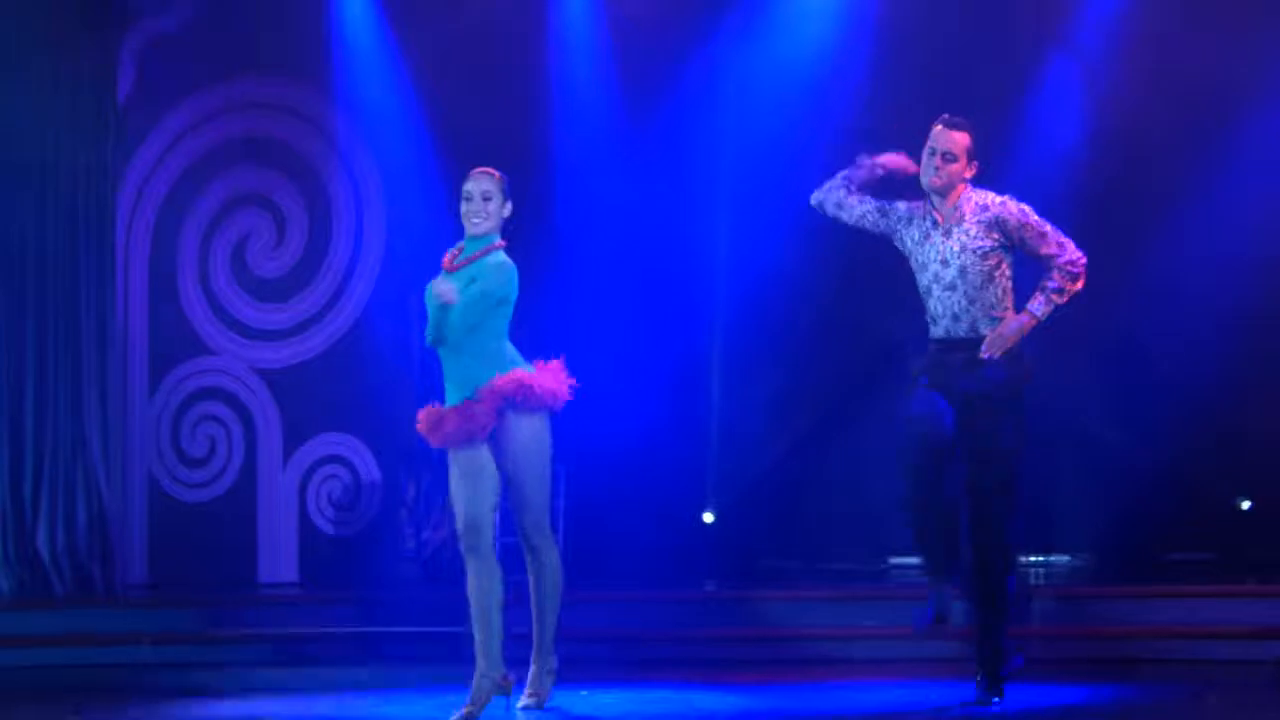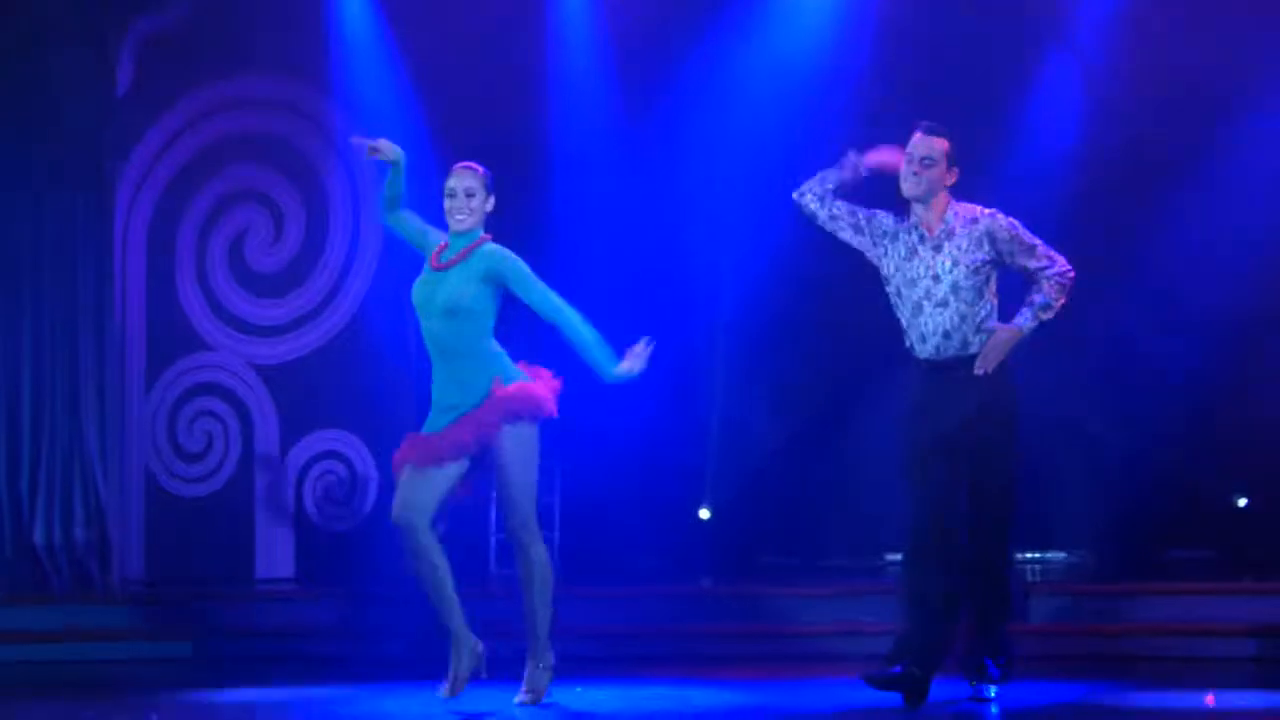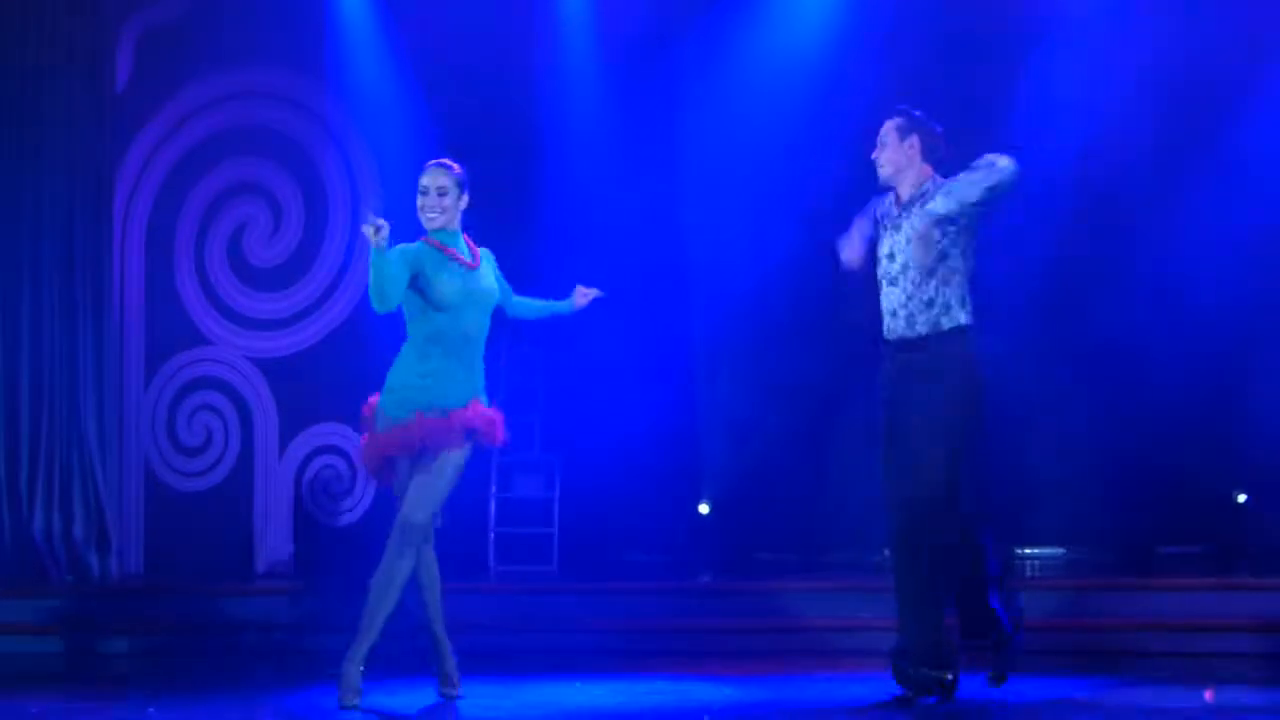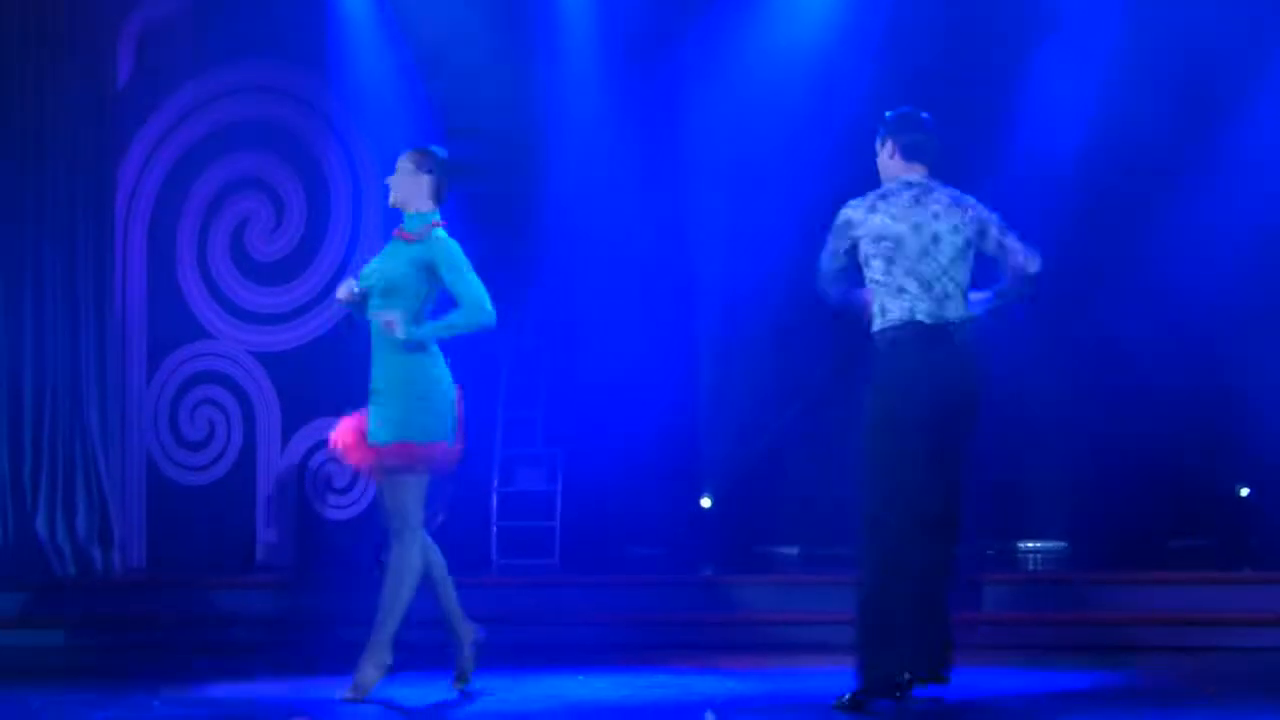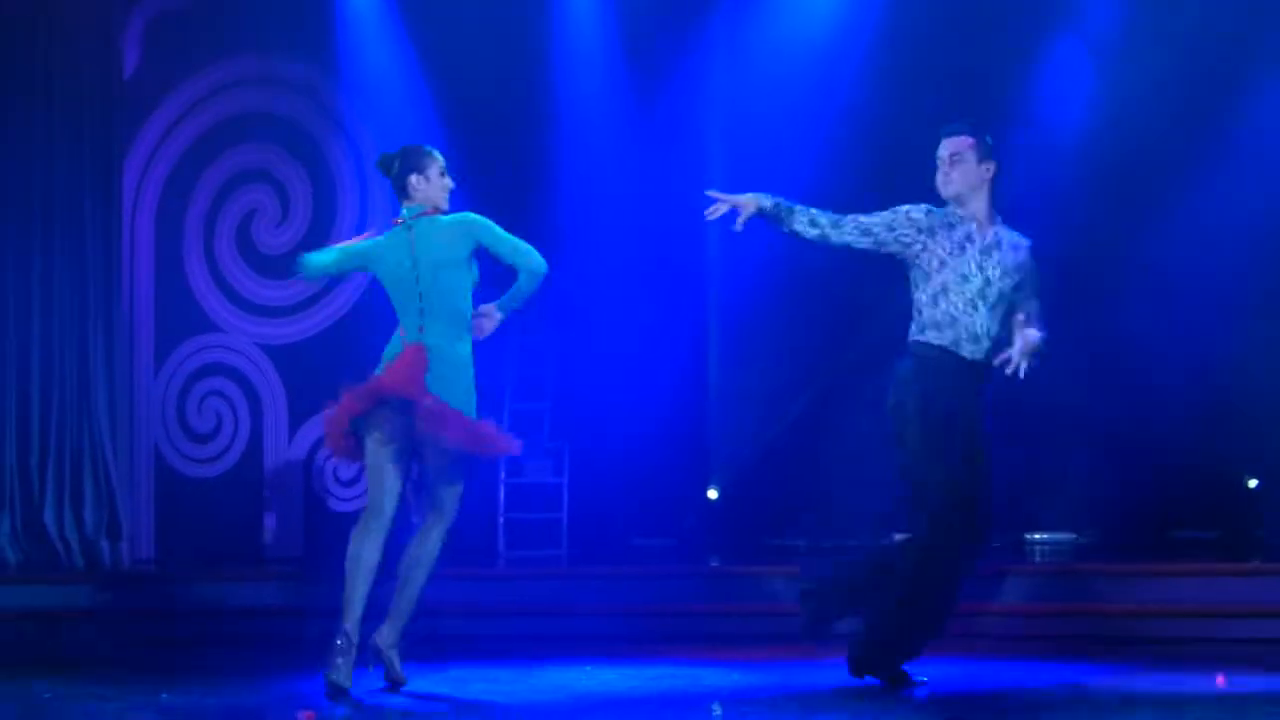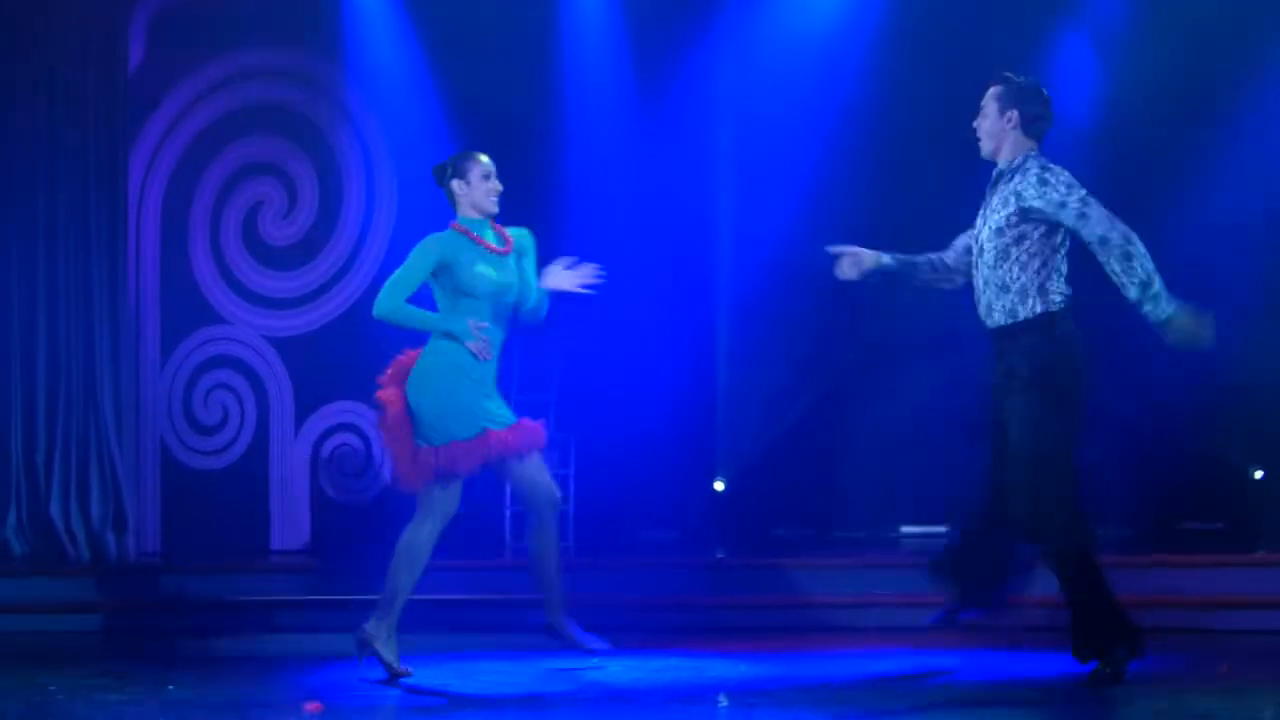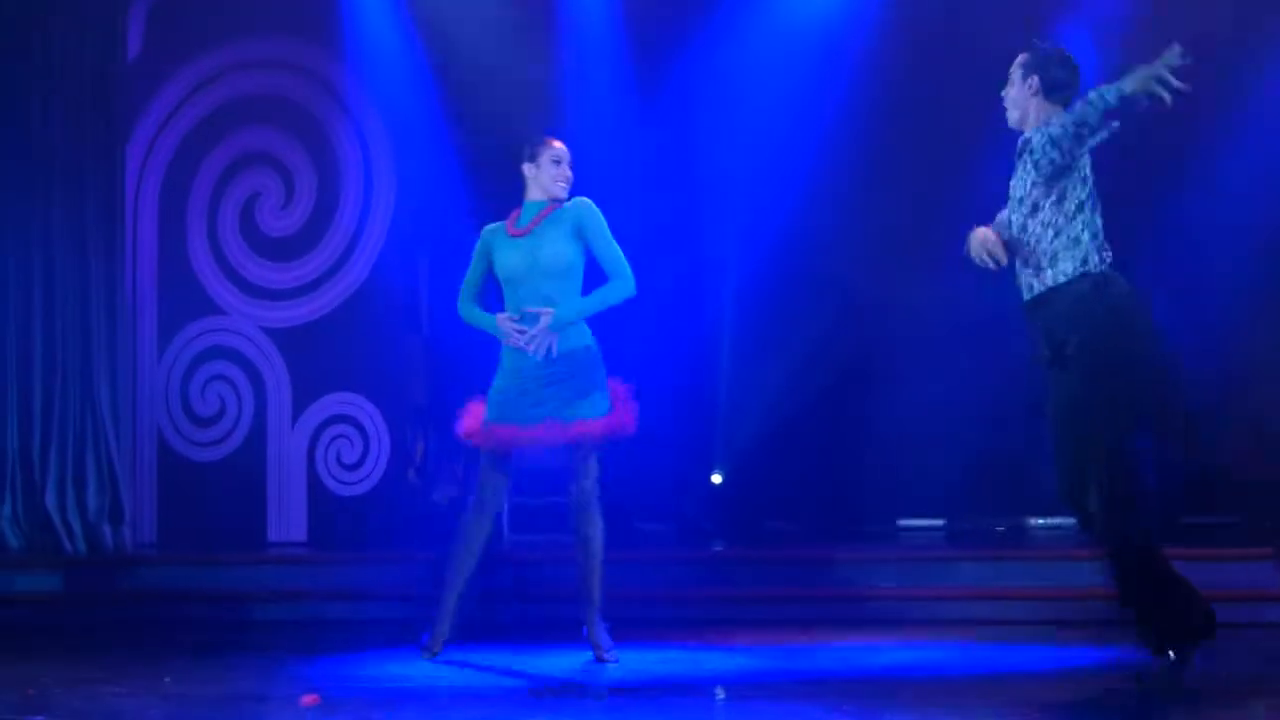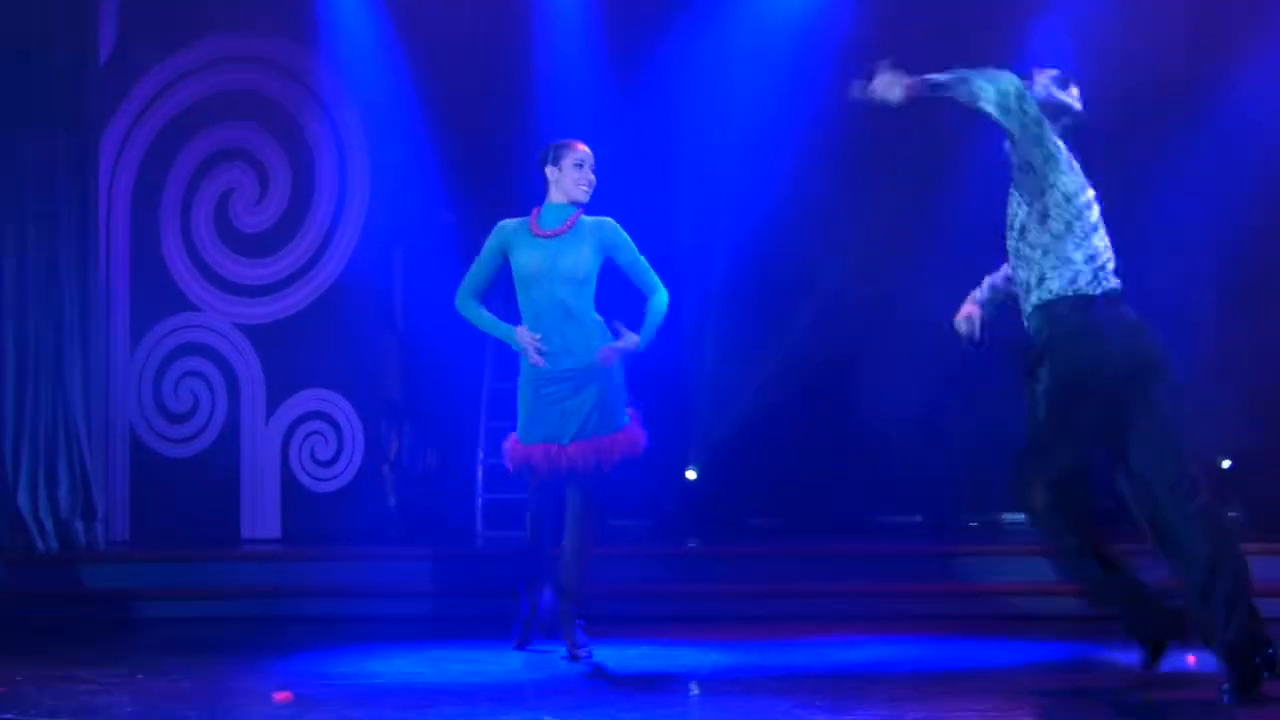
dt=0.3s
person 1, frame 1
left shoulder: (1000, 212)
right shoulder: (904, 220)
left elbow: (1070, 261)
right elbow: (827, 198)
left wrist: (1028, 317)
right wrist: (877, 165)
left hip: (994, 365)
right hip: (942, 363)
left knee: (992, 500)
right knee: (924, 443)
left ankle: (991, 646)
right ankle: (943, 573)
person 1, frame 2
left shoulder: (986, 226)
right shoulder: (882, 233)
left elbow: (1056, 273)
right elbow: (809, 198)
left wrist: (1013, 330)
right wrist: (863, 161)
left hip: (982, 390)
right hip: (928, 391)
left knee: (987, 525)
right knee: (928, 525)
left ankle: (986, 659)
right ankle: (916, 660)
person 1, frame 3
left shoulder: (948, 196)
right shoulder: (894, 204)
left elbow: (1000, 168)
left wrist: (941, 191)
right wrist: (860, 232)
left hip: (945, 365)
right hip: (902, 369)
left knee: (943, 503)
right knee: (909, 511)
left ankle: (988, 620)
right ankle: (928, 661)
person 1, frame 4
left shoulder: (857, 214)
right shoulder: (966, 209)
left elbow: (837, 281)
right elbow: (1026, 266)
left hip: (899, 365)
right hip: (952, 365)
left knee: (890, 513)
right knee: (936, 510)
left ankle: (889, 670)
right ankle: (930, 656)
person 1, frame 5
left shoulder: (1018, 249)
right shoulder: (920, 225)
left elbow: (1026, 310)
right elbow: (837, 228)
left wrist: (1028, 335)
right wrist: (768, 204)
left hip: (961, 394)
right hip: (928, 388)
left knee: (965, 526)
right knee: (946, 522)
right ankle: (879, 648)
person 1, frame 6
left shoulder: (1037, 181)
right shoulder: (999, 192)
left elbow: (1109, 234)
right elbow: (953, 265)
left wrist: (1162, 310)
right wrist: (883, 262)
left hip: (1039, 354)
right hip: (1015, 356)
left knee: (1042, 495)
right knee: (1010, 487)
left ankle: (1106, 636)
right ankle: (975, 583)
person 1, frame 7
left shoulder: (1048, 143)
right shoulder: (1035, 161)
left elbow: (1076, 121)
right elbow: (1014, 232)
left wrist: (1129, 88)
right wrist: (985, 234)
left hip: (1088, 323)
right hip: (1089, 322)
left knee: (1094, 479)
left ankle: (1175, 621)
person 1, frame 8
left shoulder: (1037, 158)
right shoulder: (1053, 174)
left elbow: (1005, 91)
right elbow: (1030, 265)
left wrist: (915, 86)
right wrist: (982, 294)
left hip: (1078, 346)
right hip: (1118, 339)
left knee: (1054, 496)
right knee: (1169, 497)
left ankle: (1150, 618)
person 2, frame 1
left shoulder: (498, 268)
right shoulder: (454, 261)
left elbow: (441, 333)
left wrist: (446, 303)
left hip: (513, 403)
right hip: (466, 413)
left knee: (534, 534)
right knee: (474, 537)
left ankle: (542, 662)
right ankle: (488, 672)
person 2, frame 2
left shoulder: (492, 258)
right shoulder: (427, 247)
left elbow: (553, 307)
right elbow: (387, 224)
left wrist: (607, 365)
right wrist: (397, 166)
left hip: (499, 403)
right hip: (450, 411)
left knee: (522, 530)
right knee: (408, 518)
left ankle: (540, 656)
right ankle: (461, 644)
person 2, frame 3
left shoulder: (483, 260)
right shoulder: (405, 257)
left elbow: (509, 304)
right elbow: (384, 302)
left wrist: (566, 305)
right wrist: (376, 252)
left hip: (459, 410)
right hip: (405, 404)
left knee: (410, 530)
right knee: (414, 533)
left ankle: (355, 659)
right ankle: (440, 648)
person 2, frame 4
left shoulder: (439, 245)
right shoulder: (401, 244)
left elbow: (482, 313)
right elbow: (371, 287)
left wrist: (415, 332)
right wrist: (355, 289)
left hip: (414, 400)
right hip: (394, 399)
left knee: (405, 525)
right knee: (407, 523)
left ankle: (376, 655)
right ankle: (459, 628)
person 2, frame 5
left shoulder: (377, 246)
right shoulder: (466, 227)
left elbow: (312, 265)
right elbow: (534, 265)
right wrist: (499, 308)
left hip: (392, 384)
right hip: (447, 386)
left knee: (377, 515)
right knee: (438, 516)
left ankle: (348, 632)
right ankle: (389, 634)
person 2, frame 6
left shoulder: (520, 242)
right shoulder: (441, 247)
left elbow: (530, 309)
right elbow: (385, 307)
left wrist: (549, 286)
right wrist: (456, 330)
left hip: (482, 395)
right hip: (441, 390)
left knee: (544, 496)
right knee: (437, 509)
left ankle: (556, 613)
right ankle: (380, 632)
person 2, frame 7
left shoulder: (581, 214)
right shoulder: (492, 237)
left elbow: (625, 283)
right elbow: (466, 304)
left wrist: (562, 317)
right wrist: (496, 324)
left hip: (577, 368)
right hip: (517, 376)
left knee: (585, 493)
right knee: (487, 494)
left ankle: (593, 617)
right ankle: (447, 610)
person 2, frame 8
left shoulder: (602, 232)
right shoulder: (510, 233)
left elbow: (656, 291)
right elbow: (467, 296)
left wrist: (640, 337)
right wrist: (510, 333)
left hip: (596, 373)
right hip: (541, 378)
left knee: (581, 494)
right knee: (546, 489)
left ankle: (569, 614)
right ankle: (536, 590)
